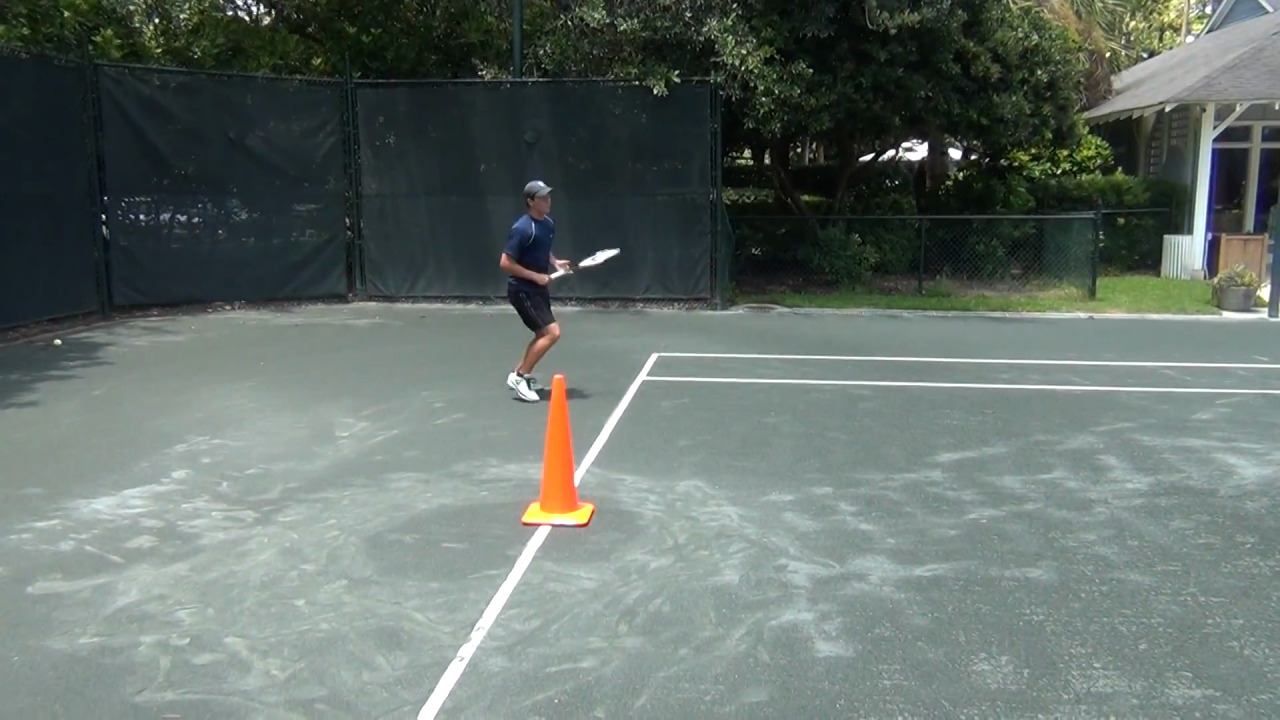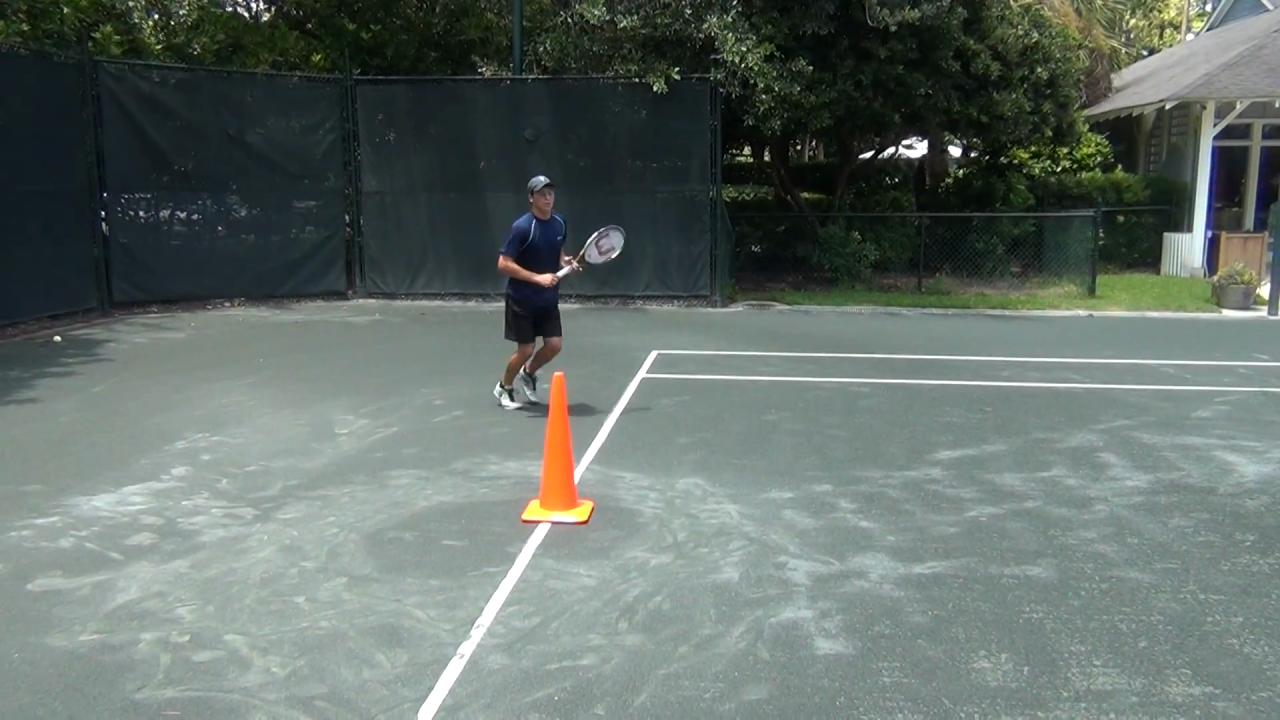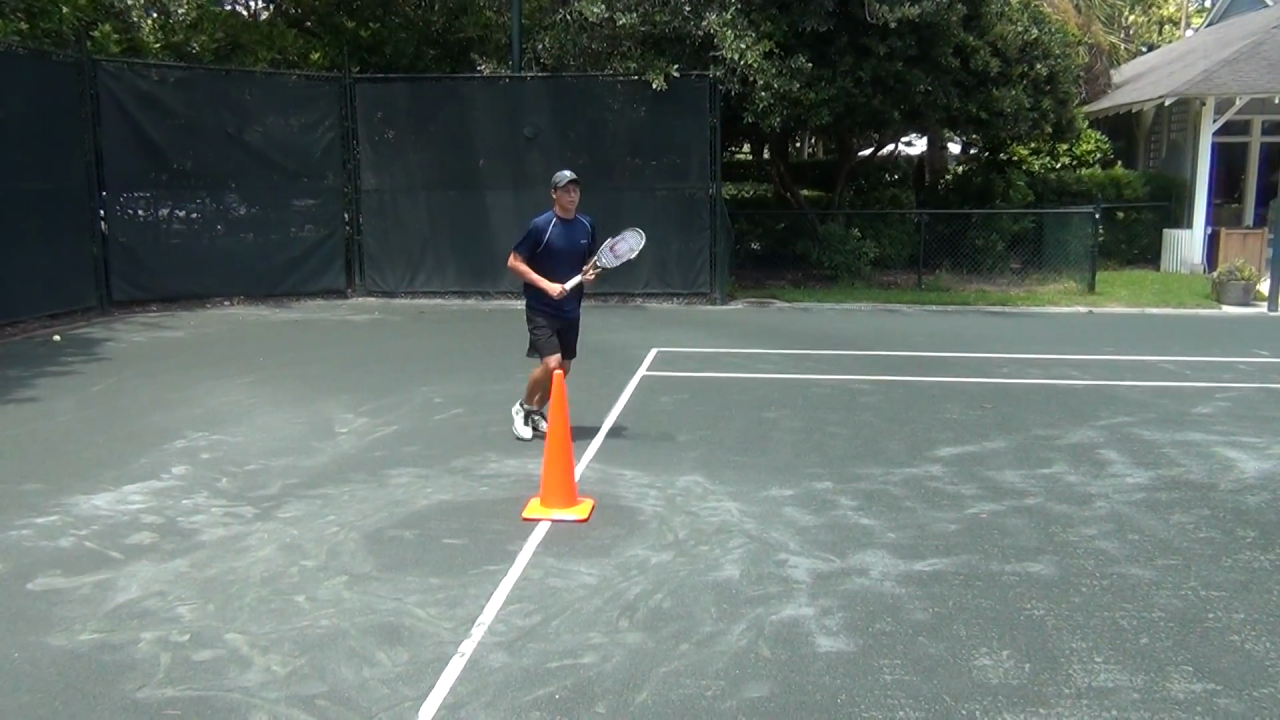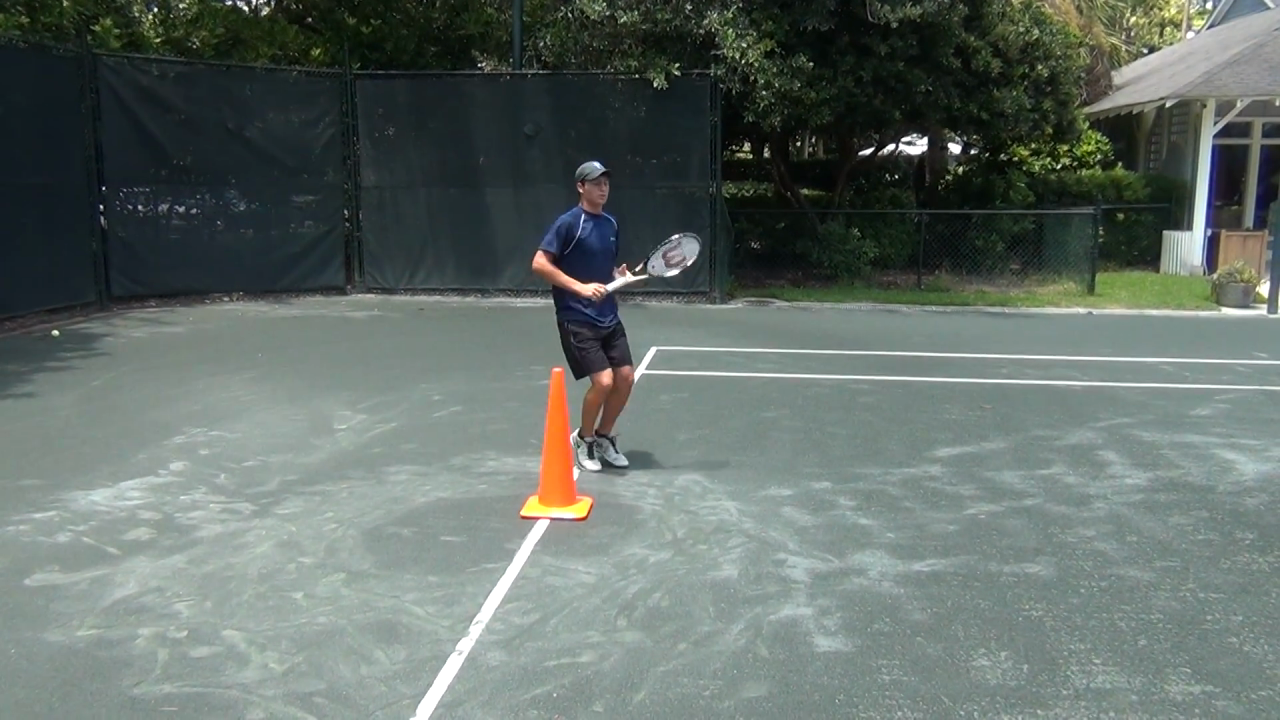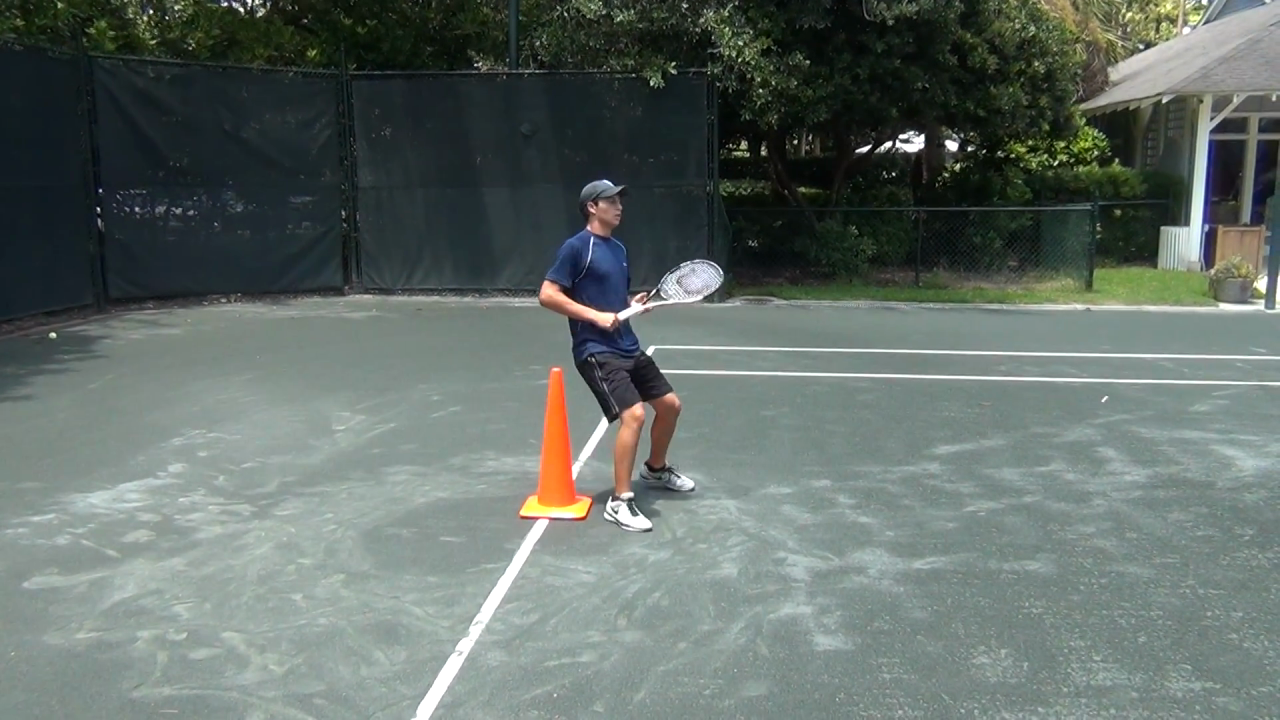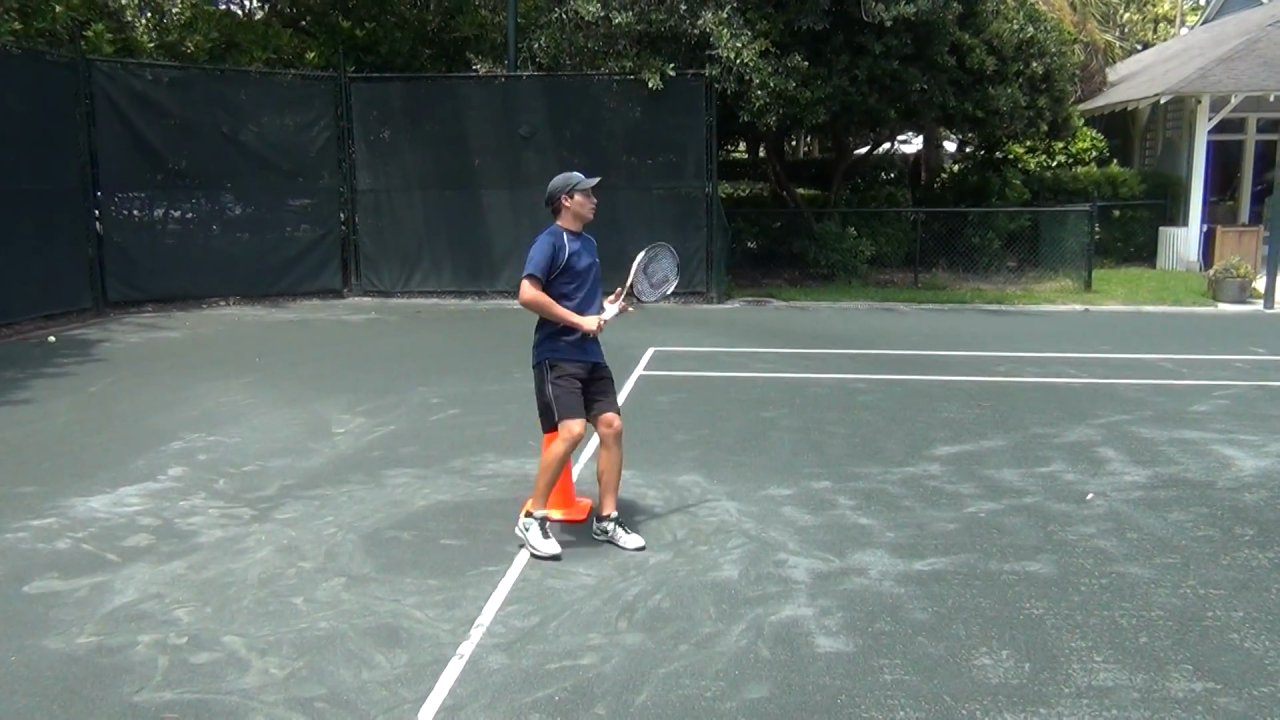
dt=0.3s
person 1, frame 1
left shoulder: (548, 223)
right shoulder: (522, 229)
right elbow: (505, 263)
left wrist: (554, 262)
right wrist: (536, 276)
left hip: (534, 289)
right hip: (523, 290)
left knee: (544, 335)
right knee: (552, 333)
left ankle: (522, 373)
right ankle: (519, 376)
person 1, frame 2
left shoulder: (559, 223)
right shoulder: (521, 227)
right elbow: (504, 264)
left wrist: (564, 260)
right wrist: (537, 278)
left hip: (548, 298)
right hip: (521, 298)
left knee: (554, 345)
right knee: (526, 349)
left ankle: (528, 374)
right ankle: (505, 388)
person 1, frame 3
left shoulder: (586, 226)
right shoulder: (540, 226)
right elbow: (514, 263)
left wrist: (587, 273)
right wrist: (546, 285)
left hip: (570, 311)
right hip: (541, 310)
left knee: (563, 369)
right knee: (551, 365)
left ankle: (535, 412)
right ankle: (523, 407)
person 1, frame 4
left shoulder: (610, 224)
right shoulder: (567, 223)
right elbow: (540, 265)
left wrist: (619, 274)
right wrist: (581, 288)
left hip: (607, 316)
right hip: (576, 320)
left knee: (625, 377)
right knee: (603, 381)
left ankle: (603, 435)
right ankle: (584, 439)
person 1, frame 5
left shoulder: (619, 248)
right shoulder: (575, 247)
right elbow: (547, 295)
left wrist: (633, 303)
right wrist: (594, 316)
left hip: (628, 347)
right hip: (597, 350)
left knee: (670, 405)
right knee: (634, 414)
left ankle: (657, 468)
right ankle: (620, 500)
person 1, frame 6
left shoulder: (588, 243)
right shoulder: (549, 242)
right elbow: (528, 295)
left wrist: (607, 302)
right wrist: (578, 321)
left hip: (589, 356)
right hip: (556, 356)
left knee: (611, 428)
right knee: (570, 432)
left ankle: (606, 518)
right ankle: (533, 517)
